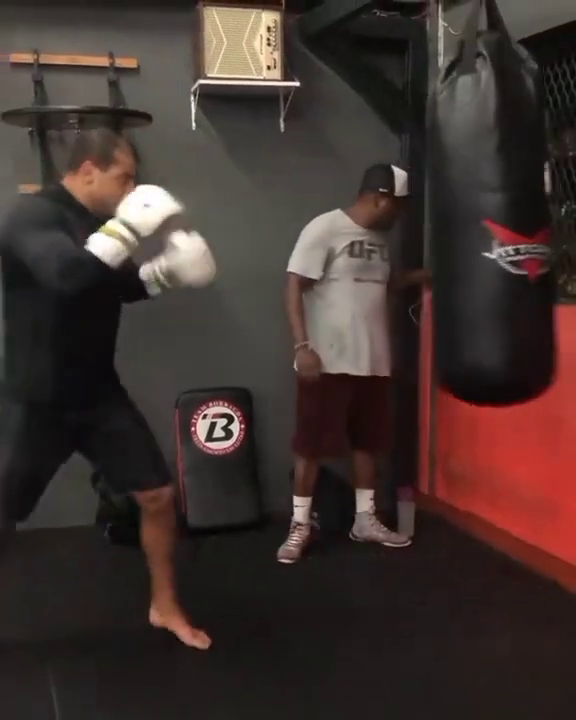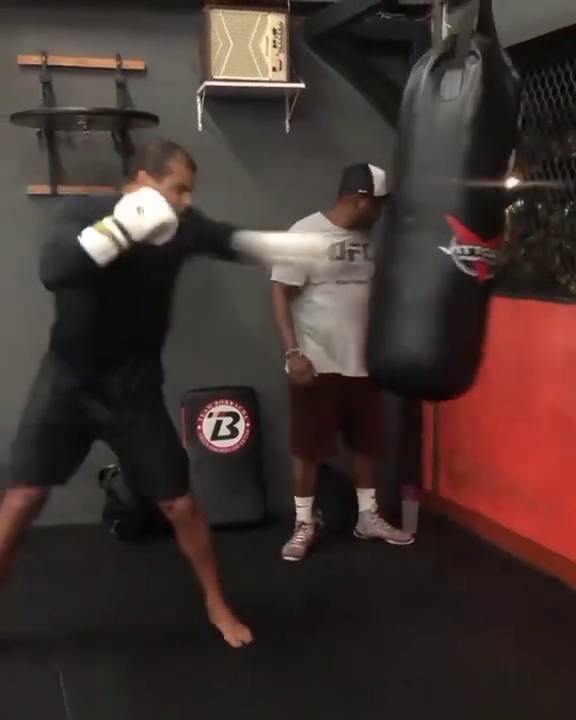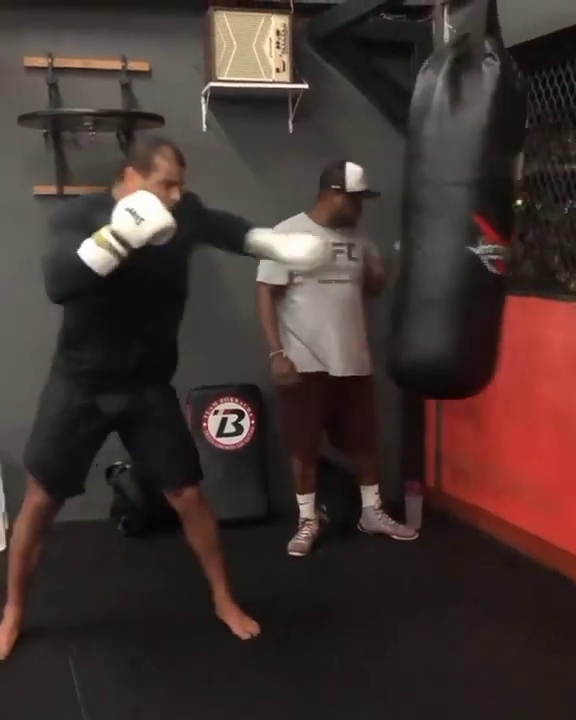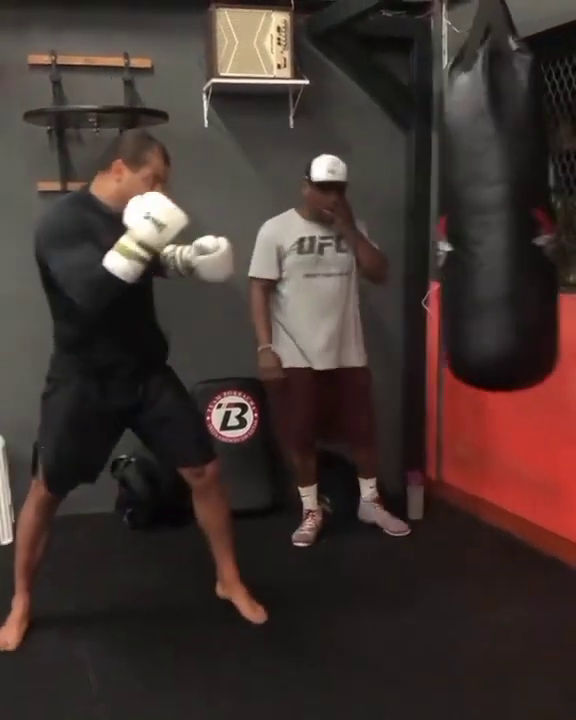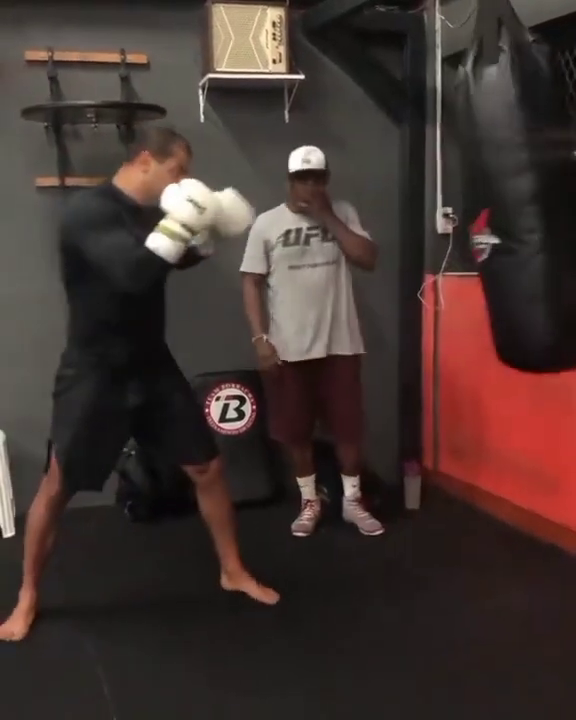
dt=0.2s
person 1, frame 1
left shoulder: (103, 219)
left elbow: (122, 286)
right elbow: (70, 277)
left wrist: (168, 270)
right wrist: (131, 226)
left hip: (99, 391)
left knee: (159, 496)
left ankle: (164, 607)
person 1, frame 2
left shoulder: (177, 223)
right shoulder: (81, 213)
left elbow: (224, 240)
right elbow: (55, 269)
left wrist: (279, 244)
right wrist: (119, 224)
left hip: (135, 391)
right hip: (67, 383)
left knee: (178, 504)
left ankle: (216, 606)
person 1, frame 3
left shoulder: (183, 215)
right shoulder: (78, 216)
left elbow: (228, 229)
right elbow: (61, 285)
left wrist: (278, 243)
right wrist: (119, 232)
left hip: (147, 386)
right hip: (78, 381)
left knee: (189, 498)
right knee: (42, 500)
left ankle: (224, 601)
person 1, frame 4
left shoulder: (132, 213)
right shoulder: (62, 222)
right elbow: (92, 295)
left wrist: (187, 258)
right wrist: (141, 239)
left hip: (147, 369)
right hip: (84, 378)
left knee: (204, 472)
right knee: (46, 492)
left ankle: (230, 582)
person 1, frame 5
left shoulder: (147, 209)
right shoulder: (88, 212)
left elbow: (175, 257)
right elbow: (134, 274)
right wrist: (177, 221)
left hip: (152, 365)
right hip: (95, 373)
left knee: (208, 470)
right knee: (57, 487)
left ankle: (233, 571)
person 2, frame 1
left shoulder: (380, 237)
right shoulder: (323, 230)
right elbow: (294, 288)
left wrist: (418, 276)
right wrist: (302, 346)
left hip: (373, 360)
right hip: (326, 359)
left knee: (369, 441)
right knee: (311, 444)
left ankle: (365, 520)
right ankle: (300, 525)
person 2, frame 2
left shoulder: (367, 237)
right shoulder: (305, 233)
right elbow: (281, 294)
right wrist: (293, 352)
left hip: (362, 361)
right hip: (317, 362)
left knee: (367, 442)
right knee: (309, 447)
left ankle: (368, 517)
right ankle: (304, 524)
person 2, frame 3
left shoulder: (357, 236)
right shoulder: (287, 234)
left elbow: (374, 287)
right elbow: (267, 297)
left wrist: (372, 262)
right wrist: (277, 353)
left hip: (353, 360)
right hip: (305, 362)
left knee: (364, 439)
right knee: (304, 445)
left ankle: (373, 512)
right ankle: (308, 521)
person 2, frame 4
left shoulder: (352, 227)
right shoulder: (275, 230)
left elbow: (379, 274)
right elbow: (260, 290)
left wrist: (349, 231)
right wrist: (265, 347)
left hip: (347, 353)
right hip: (296, 356)
left knee: (361, 432)
right knee: (300, 438)
left ankle: (371, 502)
right ankle: (311, 512)
person 2, frame 5
left shoulder: (343, 213)
right shoulder: (266, 223)
left elbow: (369, 259)
right elbow: (252, 283)
left wrist: (328, 219)
right wrist: (260, 337)
left hip: (340, 343)
right hip: (289, 347)
left knee: (348, 425)
right knee: (295, 430)
left ankle: (353, 500)
right ankle: (309, 501)
